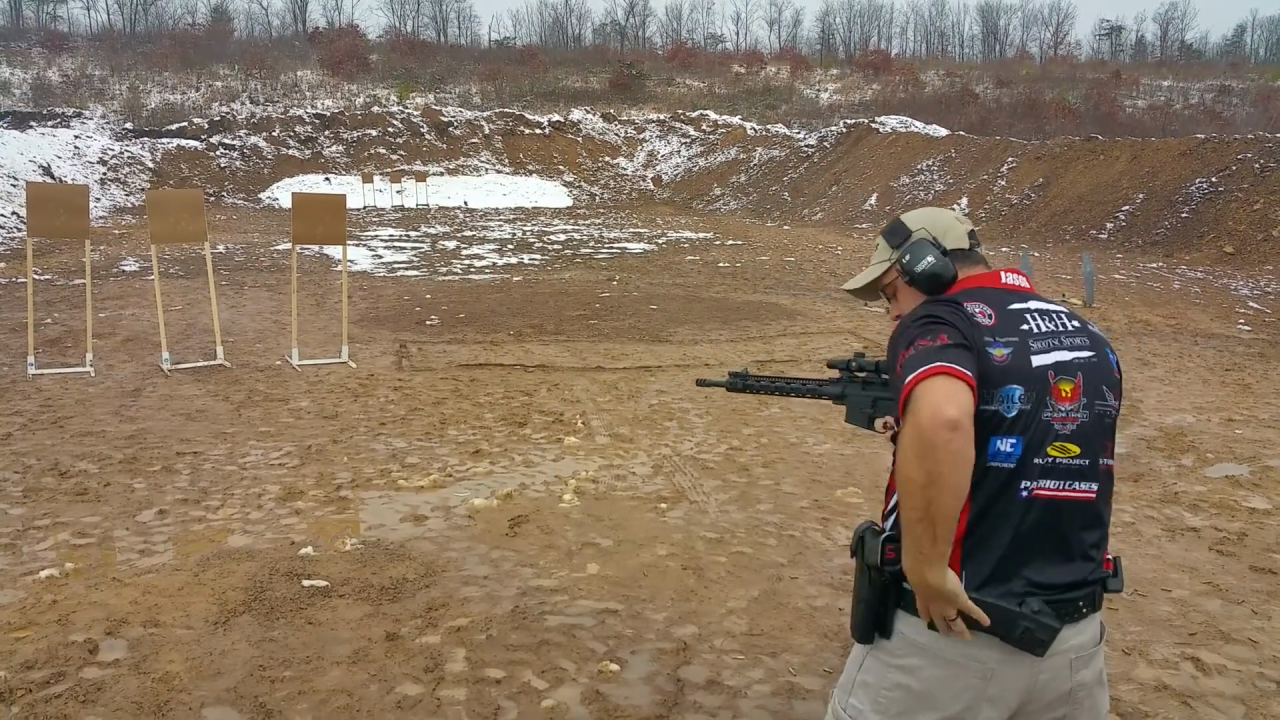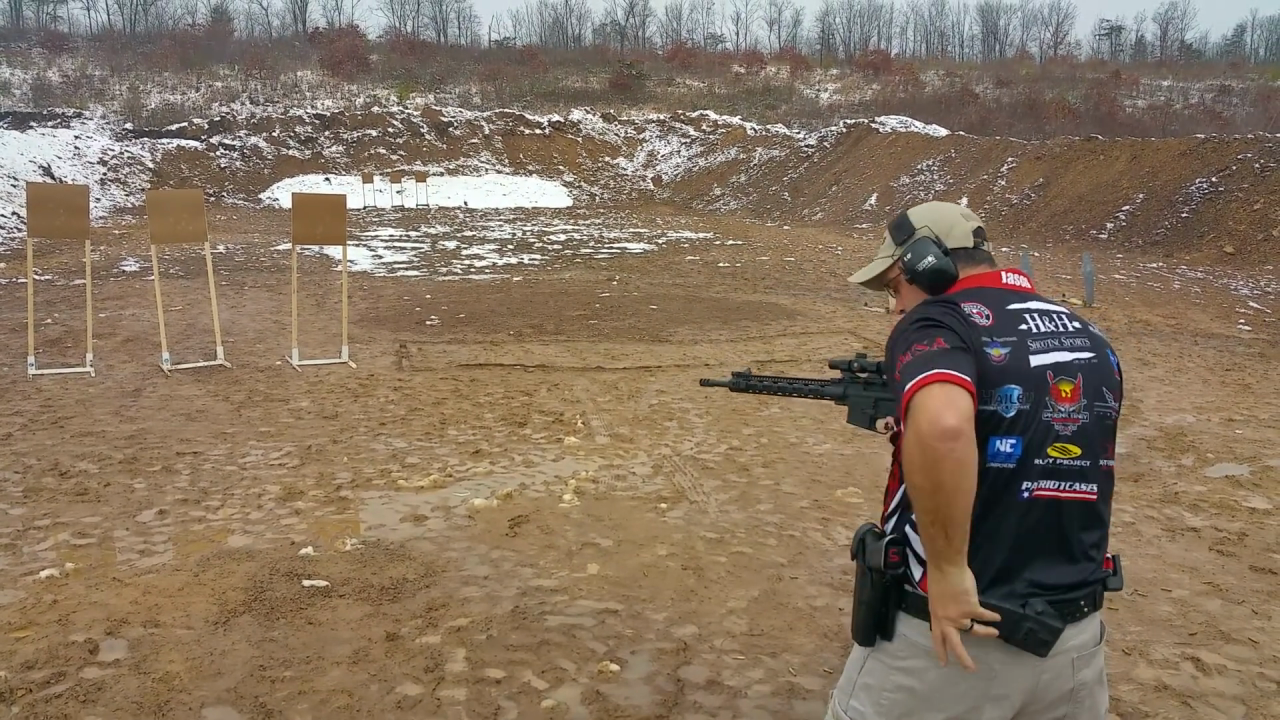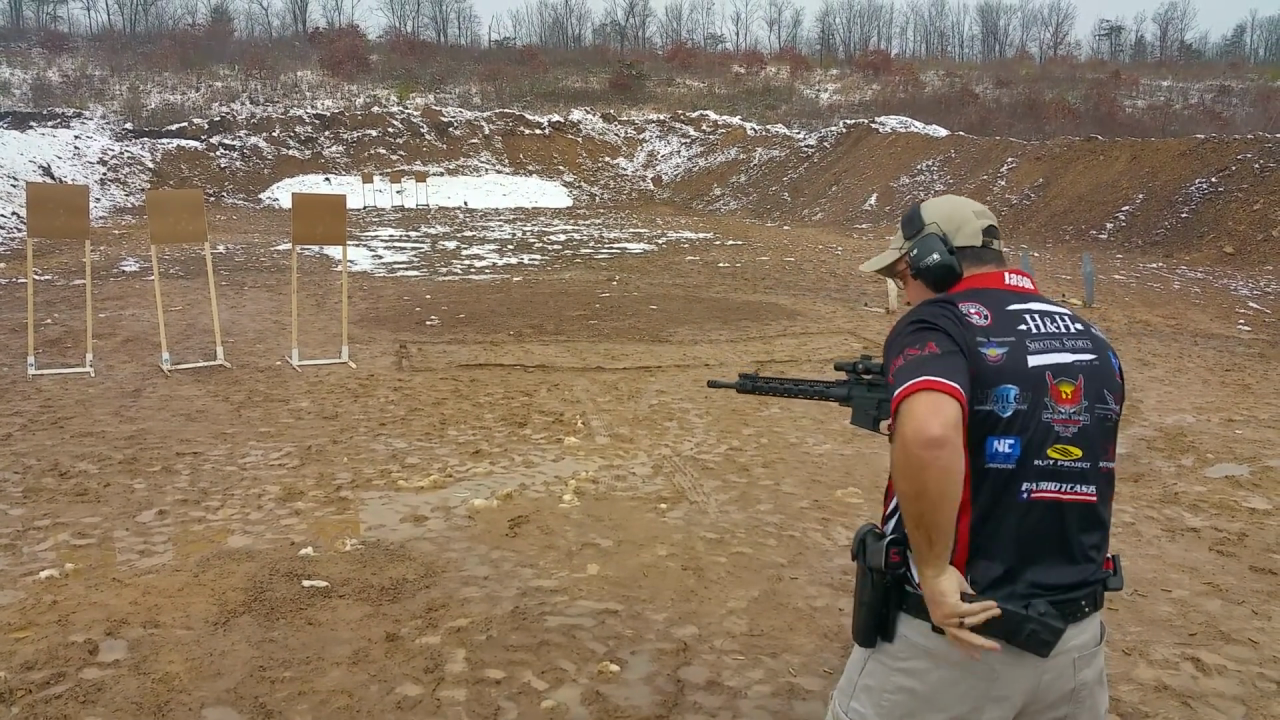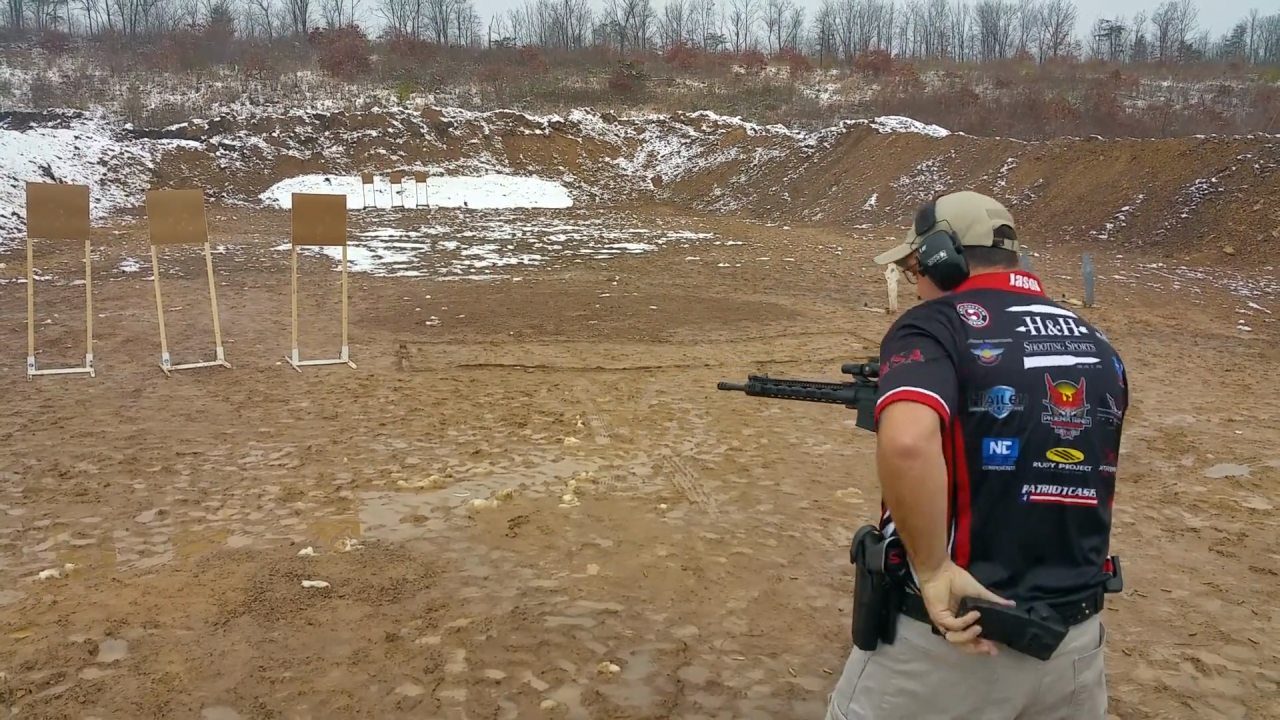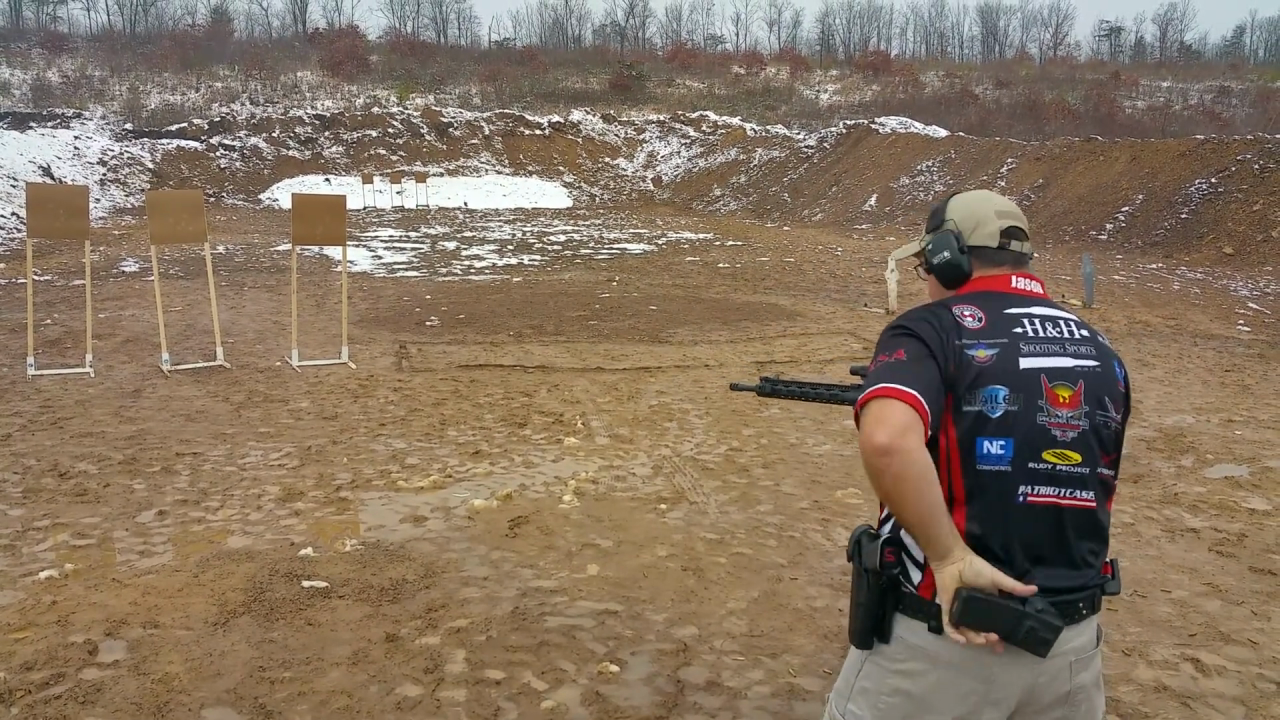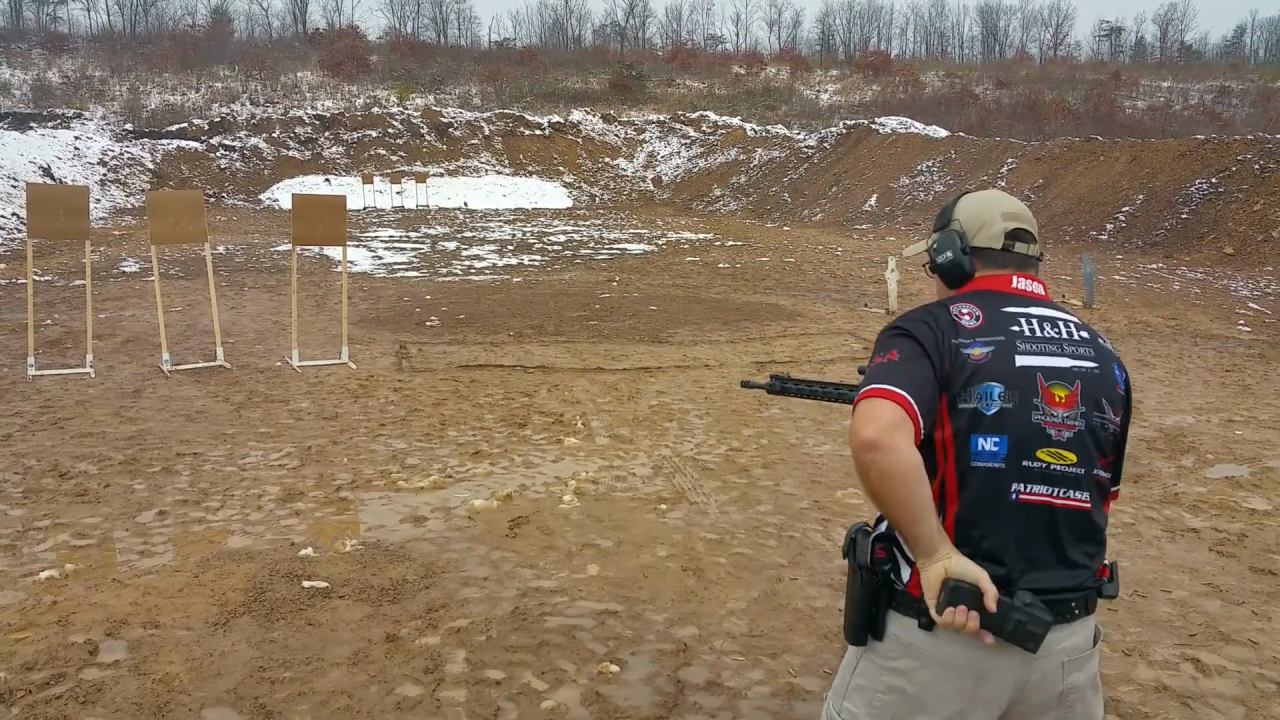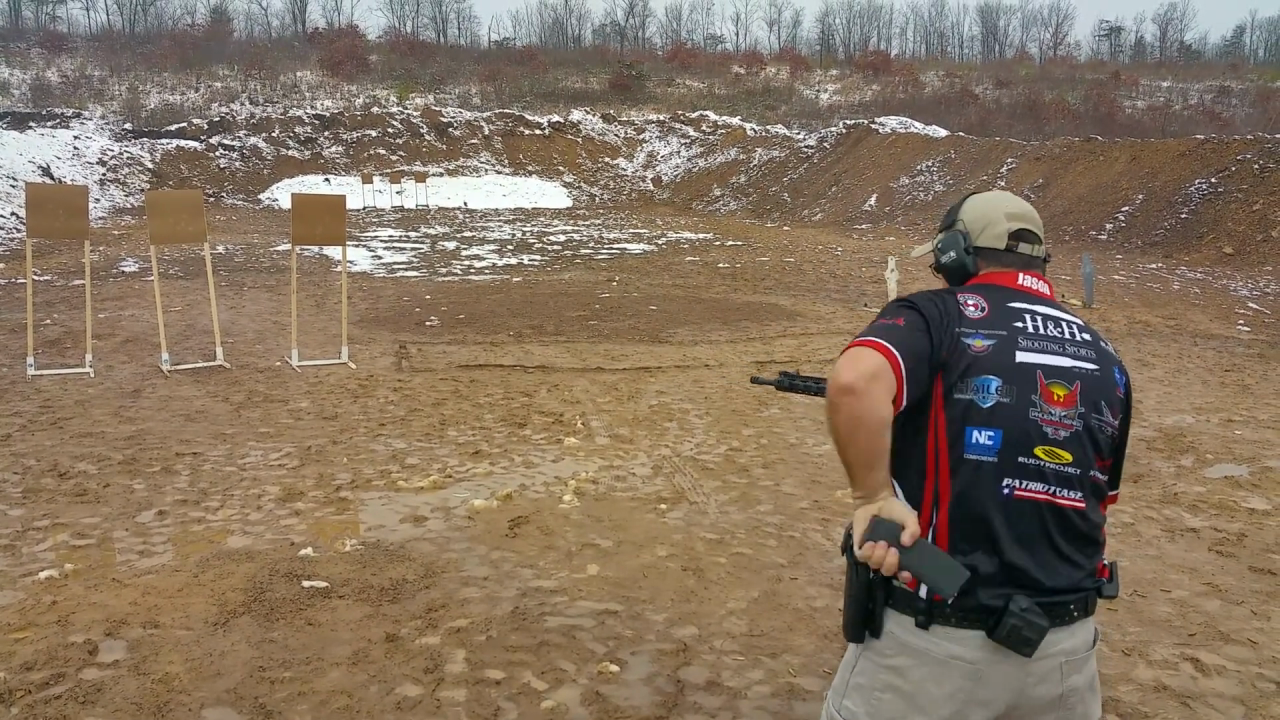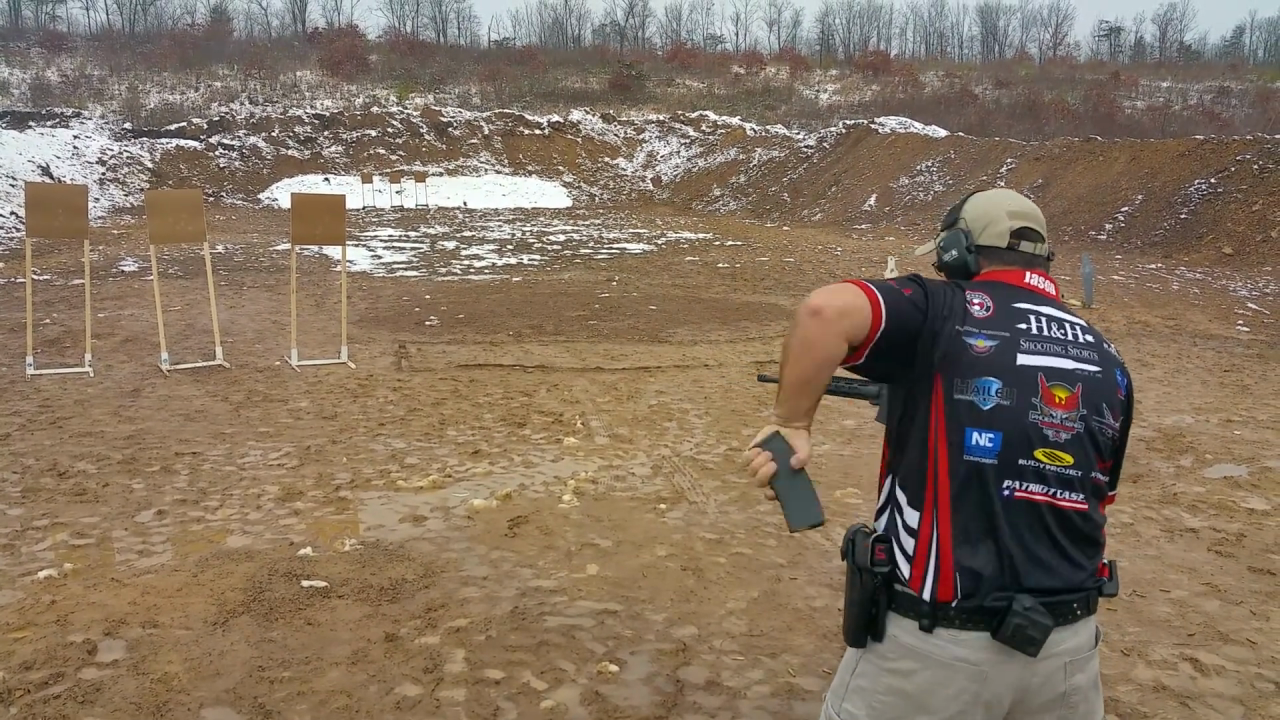
dt=0.1s
person 1, frame 1
left shoulder: (940, 323)
right shoulder: (1090, 340)
left elbow: (943, 420)
left wrist: (926, 563)
left hip: (941, 634)
right hip: (1070, 634)
person 1, frame 2
left shoulder: (938, 324)
right shoulder: (1092, 340)
left elbow: (943, 427)
left wrist: (949, 568)
left hip: (945, 635)
right hip: (1070, 634)
person 1, frame 3
left shoulder: (937, 324)
right shoulder: (1093, 342)
left elbow: (928, 434)
left wrist: (934, 570)
left hip: (943, 632)
right hip: (1071, 636)
person 1, frame 4
left shoulder: (934, 326)
right shoulder: (1098, 347)
left elbow: (908, 442)
left wrist: (932, 570)
left hip: (944, 632)
right hip: (1071, 638)
person 1, frame 5
left shoulder: (932, 328)
right shoulder: (1100, 353)
left elbow: (886, 440)
left wrist: (950, 557)
left hip: (936, 636)
right hip: (1069, 639)
person 1, frame 6
left shoulder: (930, 328)
right shoulder: (1102, 355)
left elbow: (876, 436)
left wrist: (937, 555)
left hip: (932, 635)
right hip: (1065, 640)
person 1, frame 7
left shoulder: (941, 315)
right shoulder: (1098, 355)
left elbow: (855, 382)
left wrist: (873, 496)
left hip: (933, 638)
right hip: (1061, 639)
person 1, frame 8
left shoulder: (939, 311)
right shoulder: (1107, 360)
left elbow: (828, 309)
left wrist: (791, 423)
left hip: (933, 640)
right hip: (1065, 642)
